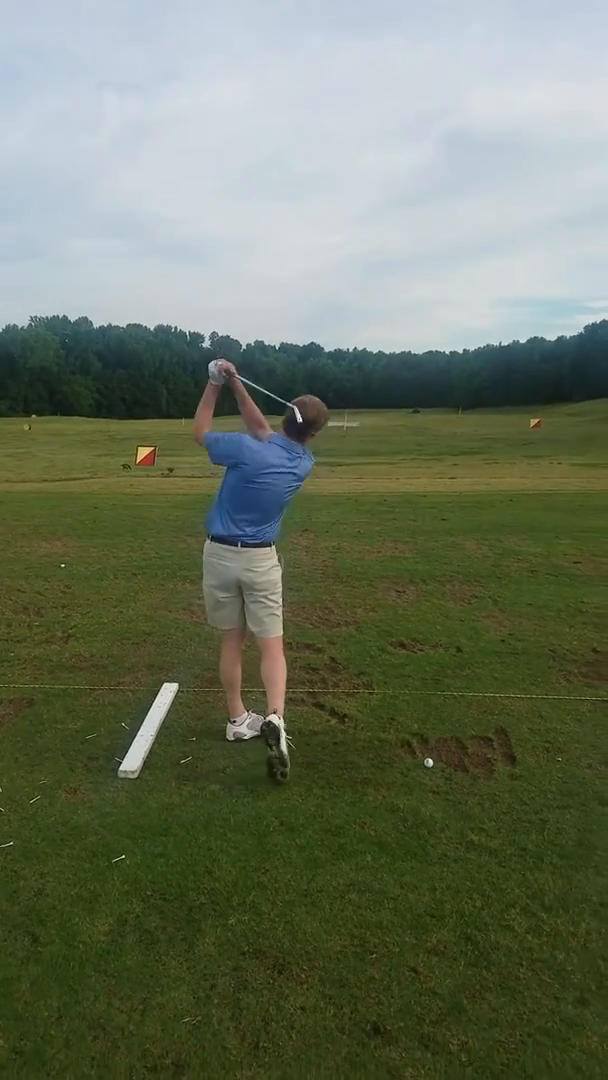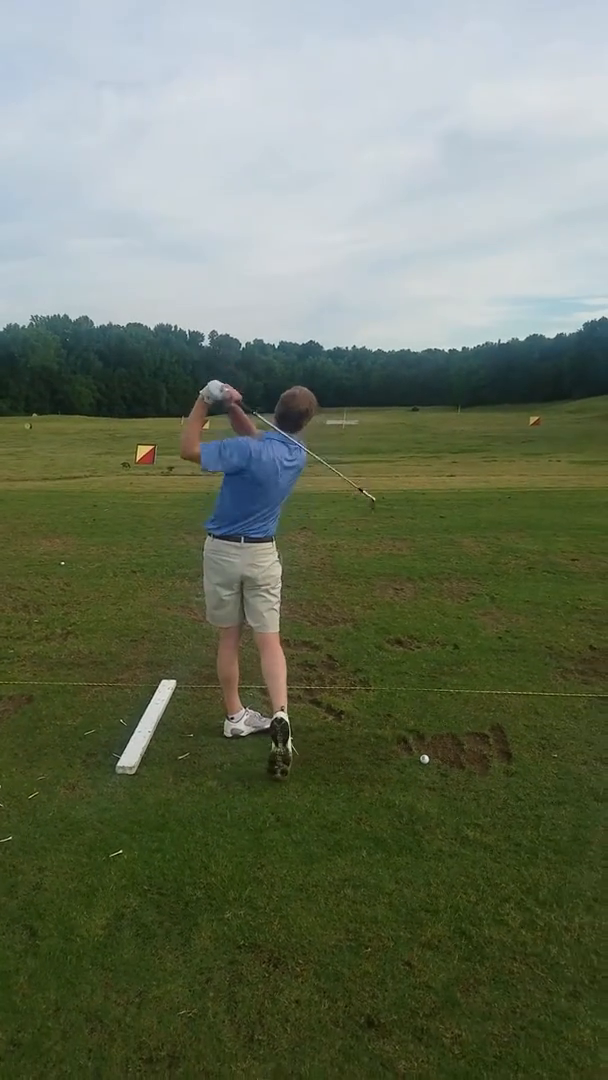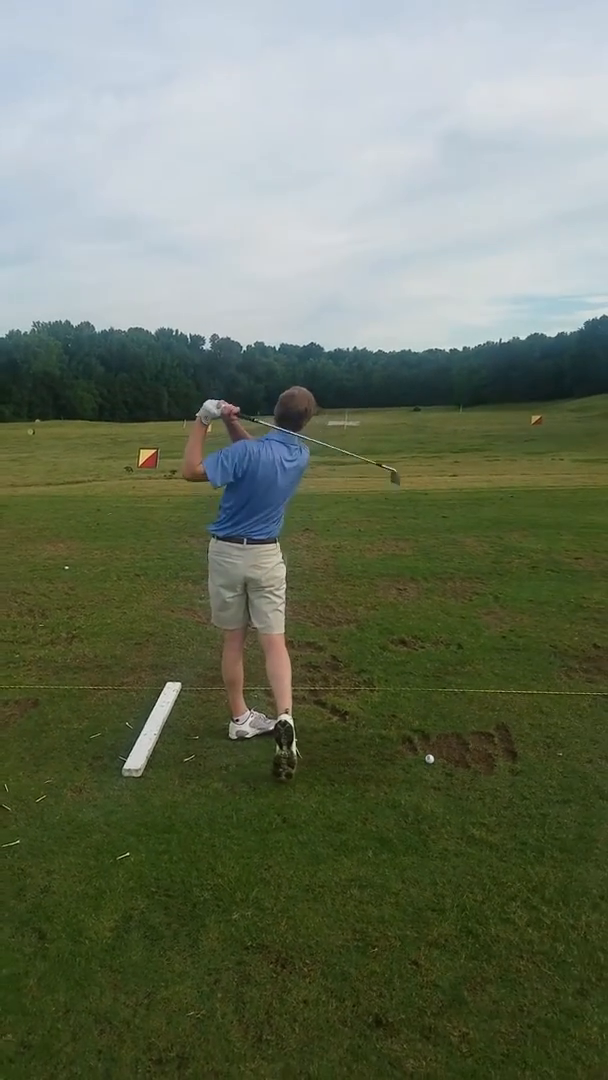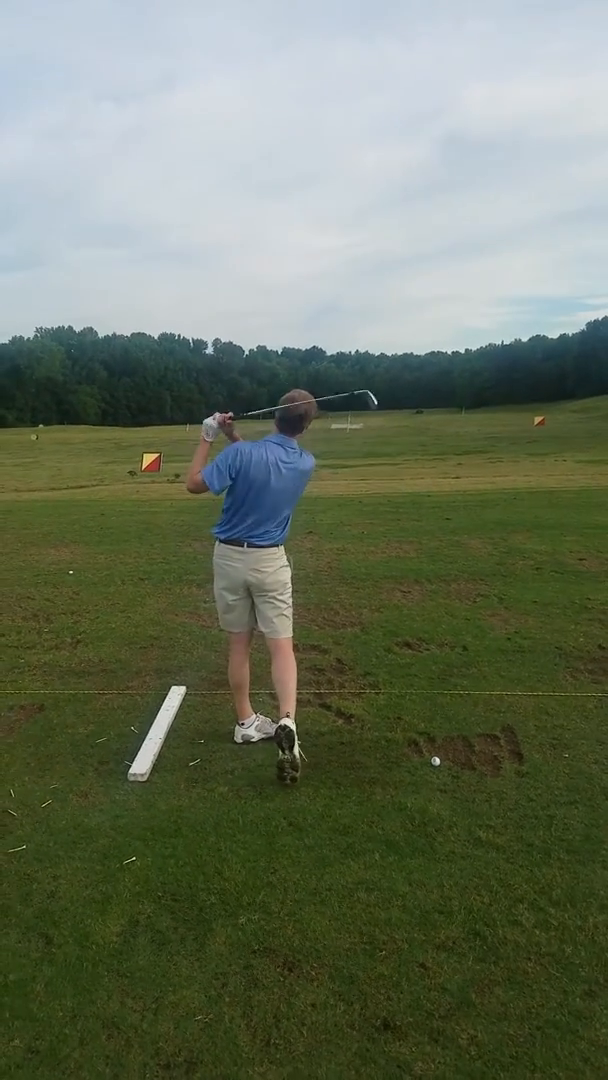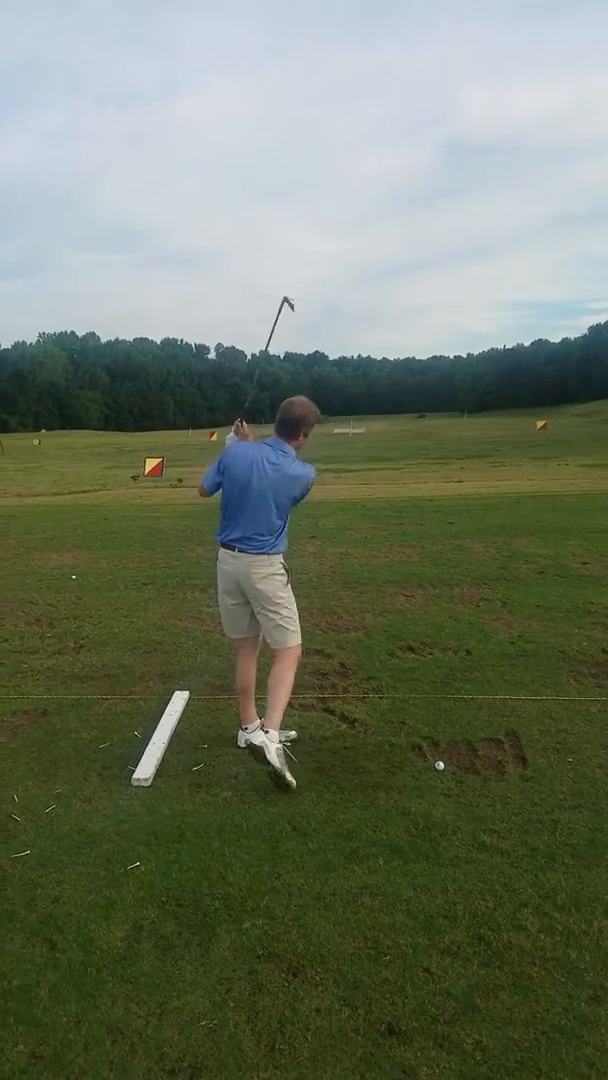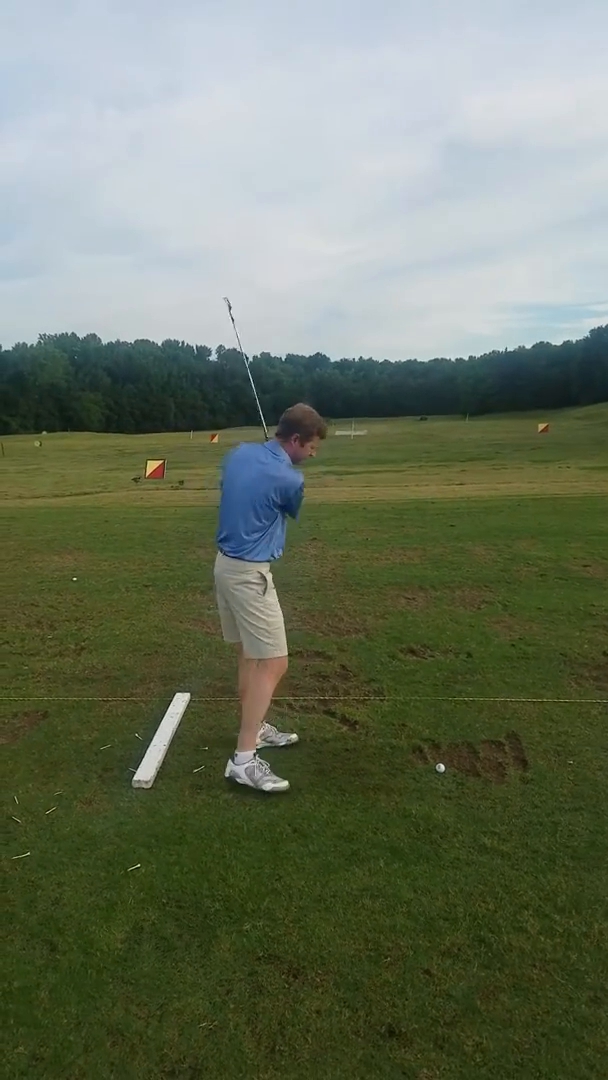
dt=0.2s
person 1, frame 1
left shoulder: (246, 450)
right shoulder: (303, 465)
left elbow: (200, 432)
right elbow: (263, 434)
left wrist: (215, 382)
right wrist: (237, 385)
left hip: (218, 555)
right hip: (259, 560)
left knee: (232, 640)
right knee: (272, 646)
left ankle: (237, 719)
right ankle: (275, 719)
person 1, frame 2
left shoulder: (250, 452)
right shoulder: (298, 456)
left elbow: (188, 449)
left wrist: (205, 399)
right wrist: (233, 406)
left hip: (222, 551)
right hip: (261, 555)
left knee: (229, 638)
right knee: (269, 641)
left ankle: (235, 716)
right ankle: (280, 715)
person 1, frame 3
left shoulder: (251, 454)
right shoulder: (301, 456)
left elbow: (191, 470)
left wrist: (203, 419)
right wrist: (231, 420)
left hip: (226, 553)
right hip: (266, 556)
left knee: (233, 640)
right knee: (274, 642)
left ankle: (240, 718)
right ankle: (285, 717)
person 1, frame 4
left shoulder: (243, 454)
right shoulder: (306, 464)
left elbow: (194, 484)
left wrist: (208, 438)
right wrist: (232, 434)
left hip: (230, 556)
right hip: (271, 560)
left knee: (239, 644)
right knee: (282, 646)
left ankle: (246, 722)
right ankle: (287, 722)
person 1, frame 5
left shoulder: (236, 455)
right shoulder: (304, 474)
left elbow: (204, 490)
left hip: (229, 561)
right hip: (266, 568)
left knee: (246, 648)
right knee: (288, 652)
left ankle: (251, 726)
right ankle: (269, 734)
person 1, frame 6
left shoulder: (239, 454)
right shoulder: (290, 480)
left hip: (226, 565)
right hip: (251, 574)
left knee: (249, 655)
right knee: (273, 664)
left ankle: (254, 729)
right ankle: (243, 759)
